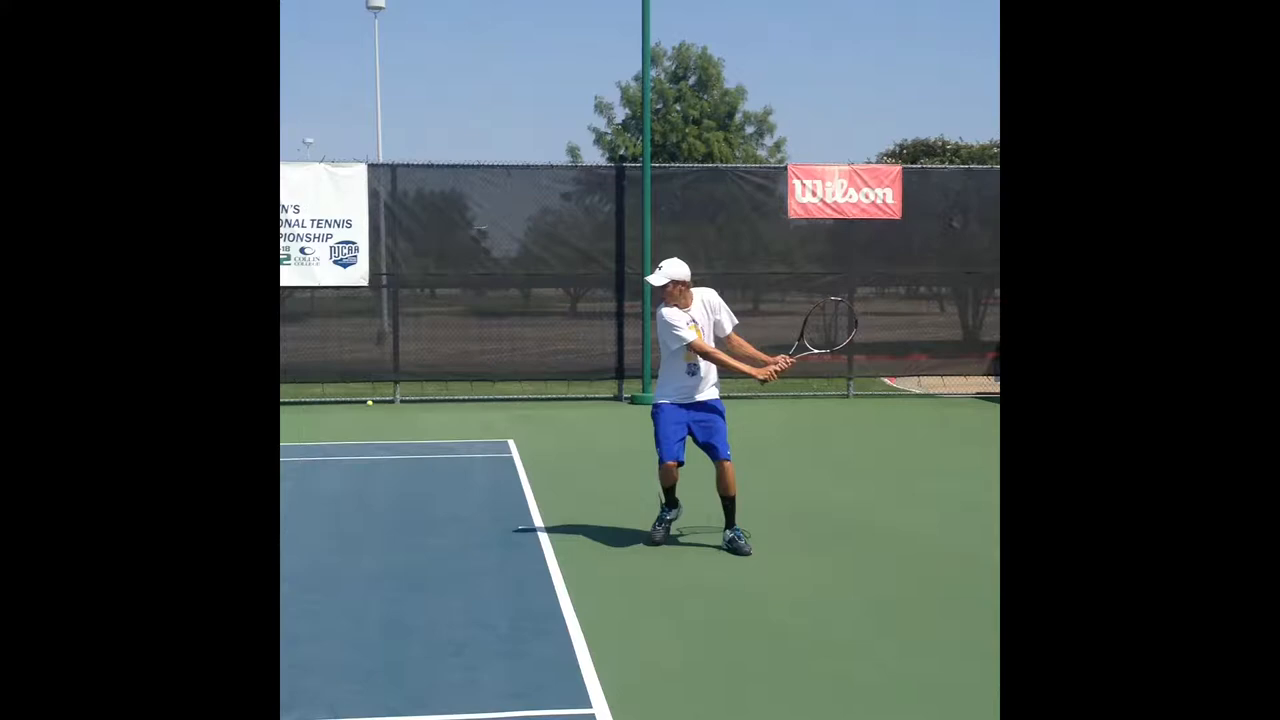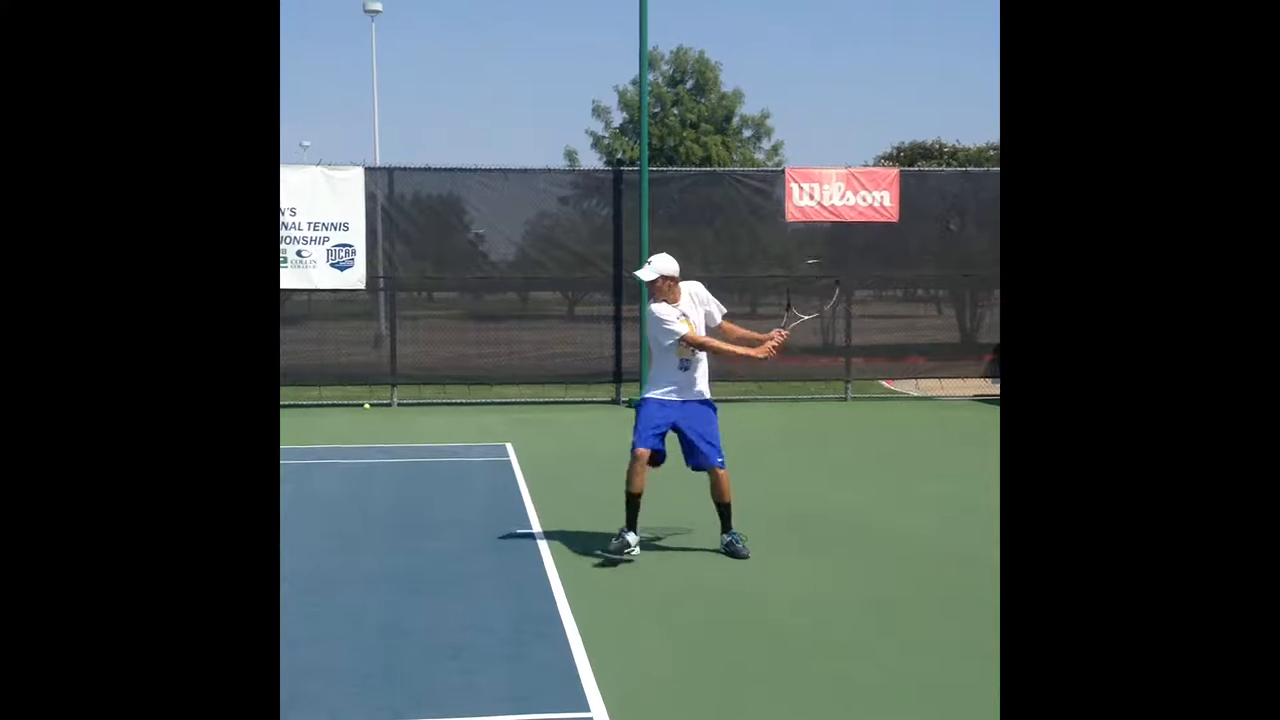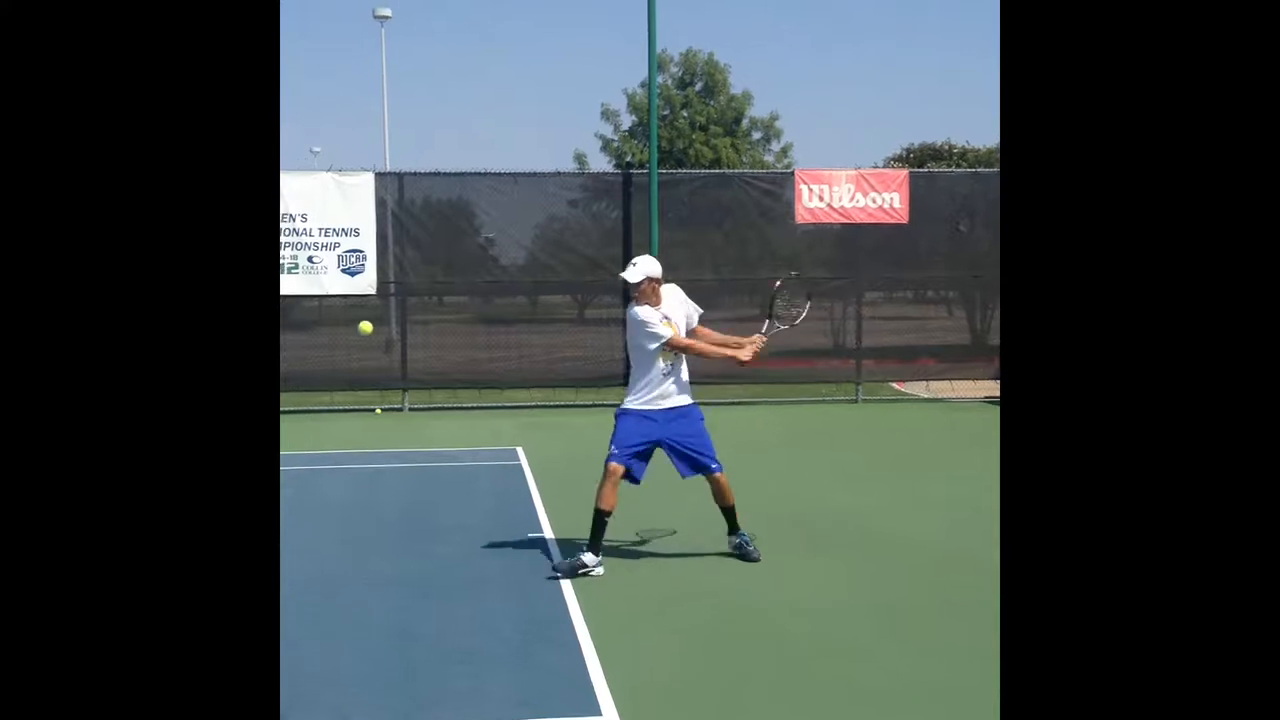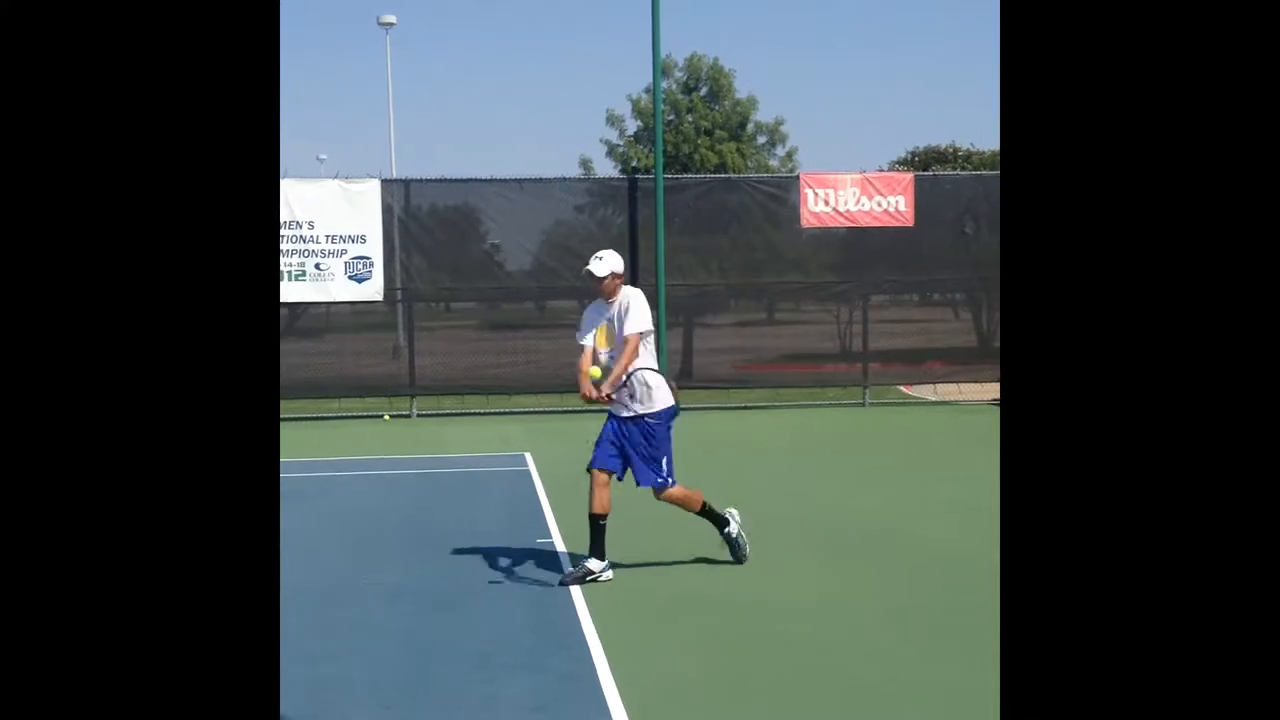
dt=0.2s
person 1, frame 1
left shoulder: (709, 297)
right shoulder: (666, 315)
left elbow: (731, 340)
right elbow: (706, 352)
left wrist: (767, 359)
right wrist: (753, 372)
left hip: (705, 399)
right hip: (670, 400)
left knee: (724, 461)
right knee: (669, 461)
left ankle: (731, 530)
right ankle: (671, 507)
person 1, frame 2
left shoulder: (696, 291)
right shoulder: (657, 311)
left elbow: (724, 326)
right elbow: (703, 344)
left wrist: (764, 338)
right wrist: (751, 353)
left hip: (696, 399)
right hip: (658, 398)
left knee: (717, 469)
right knee: (640, 454)
left ankle: (728, 533)
right ankle: (629, 535)
person 1, frame 3
left shoulder: (674, 293)
right shoulder: (638, 314)
left elbow: (696, 332)
right elbow: (687, 346)
left wrist: (742, 342)
right wrist: (735, 355)
left hip: (680, 407)
right hip: (638, 410)
left knee: (715, 473)
right knee: (612, 471)
left ankle: (737, 536)
right ankle: (592, 554)
person 1, frame 4
left shoulder: (632, 299)
right shoulder: (591, 313)
left elbow: (631, 349)
right elbow: (586, 358)
left wrist: (609, 383)
right wrist: (585, 384)
left hip: (651, 411)
right hip: (619, 412)
left knee: (664, 489)
right knee: (599, 475)
left ankle: (726, 524)
right ankle: (597, 561)
